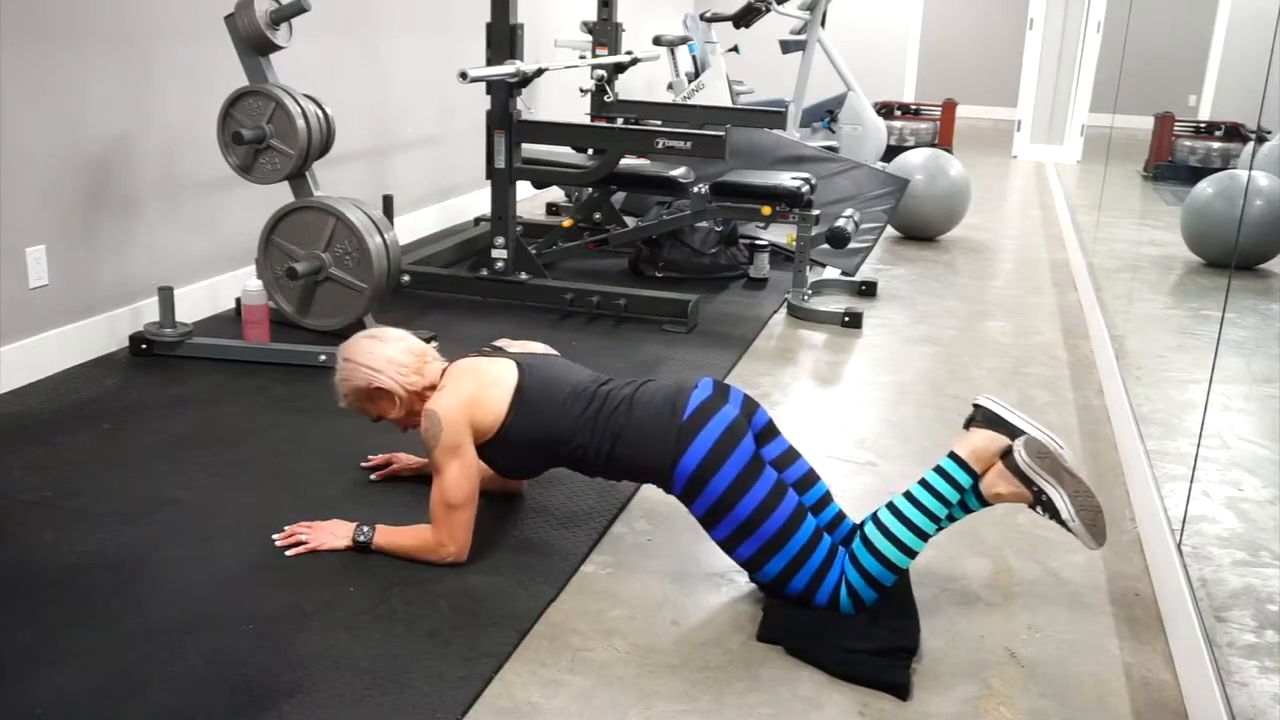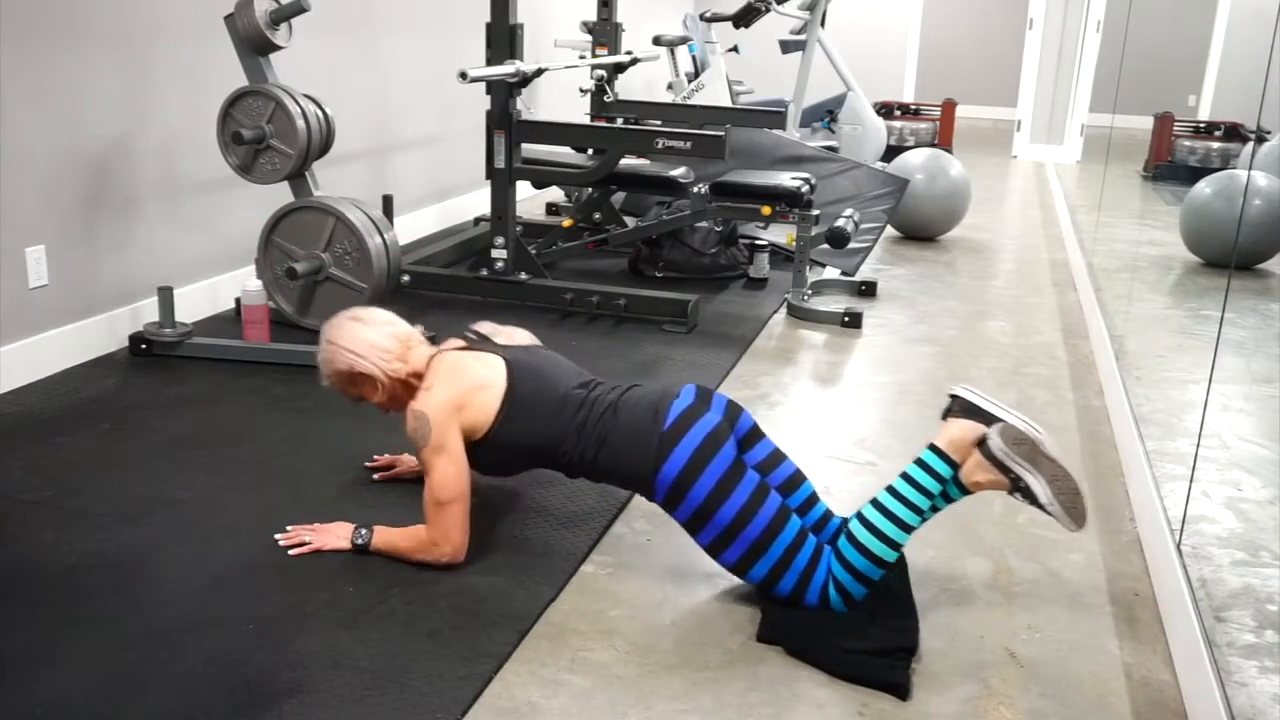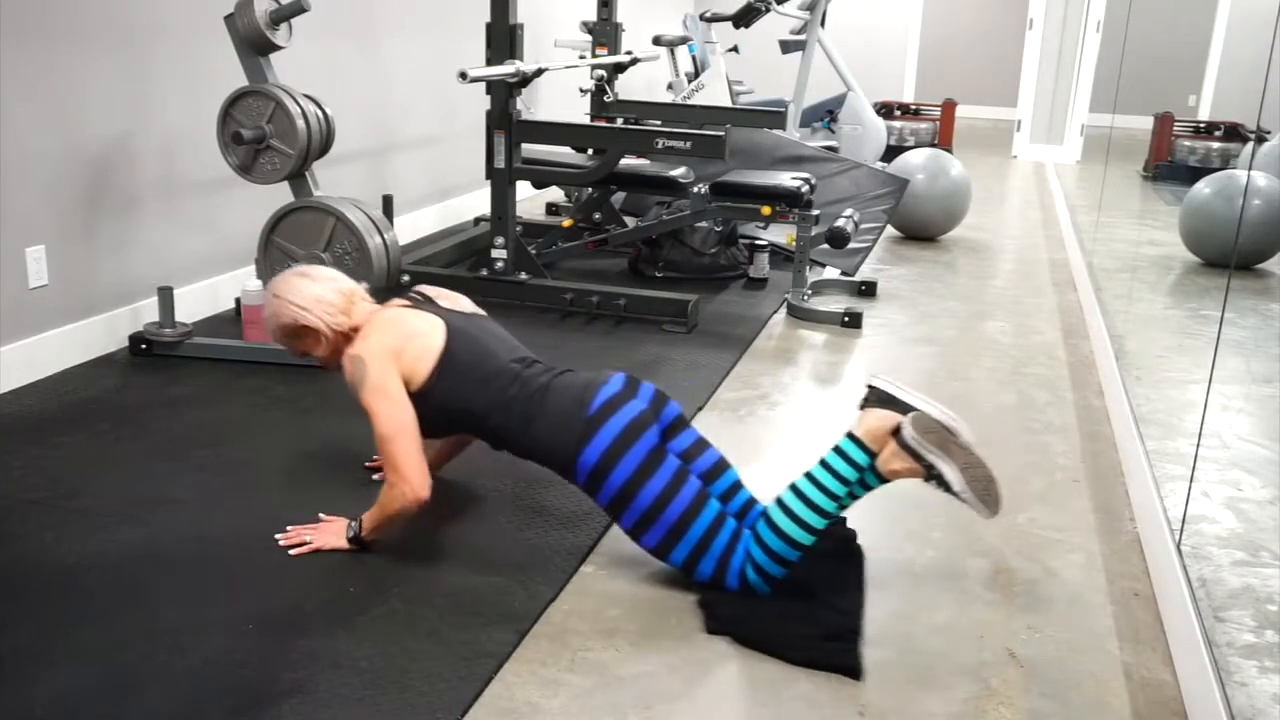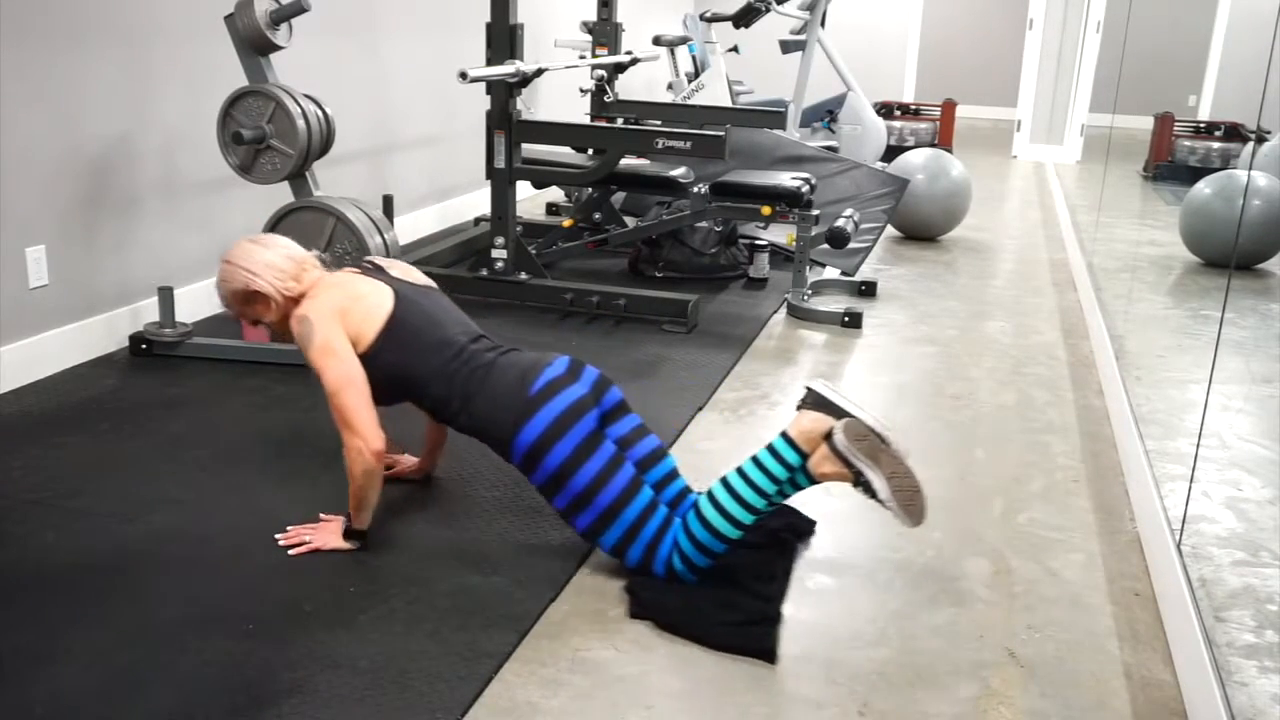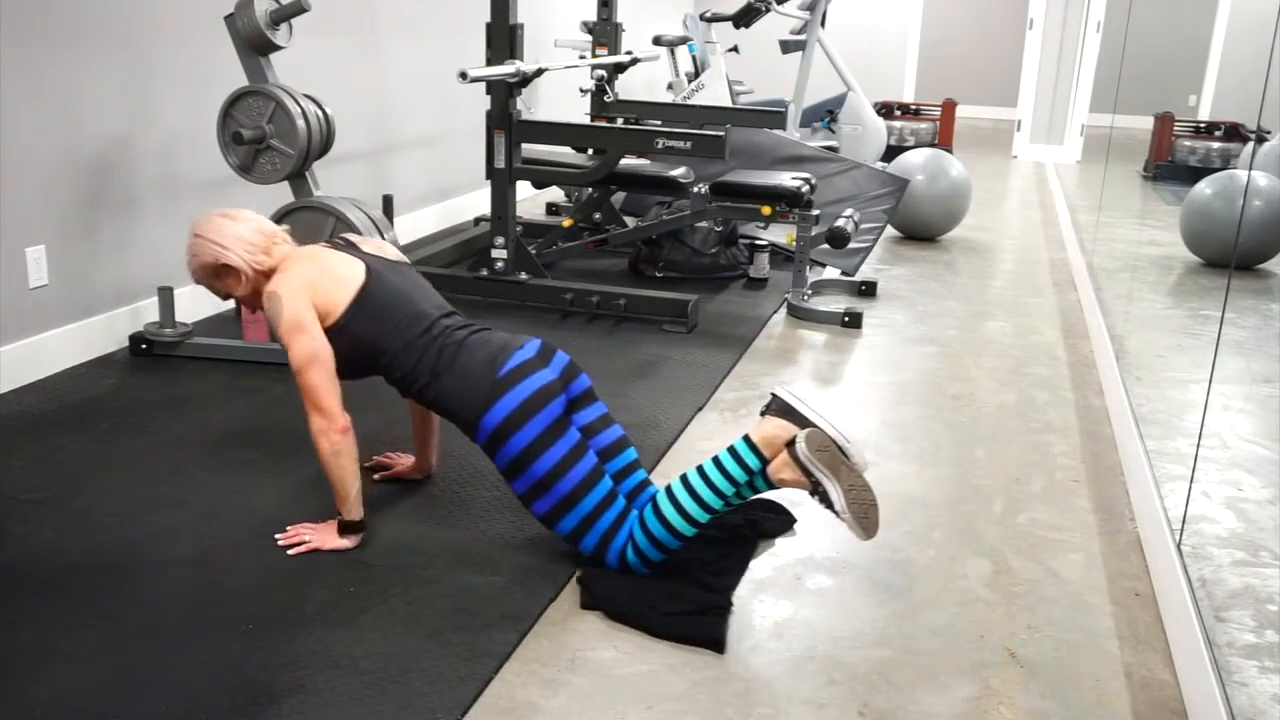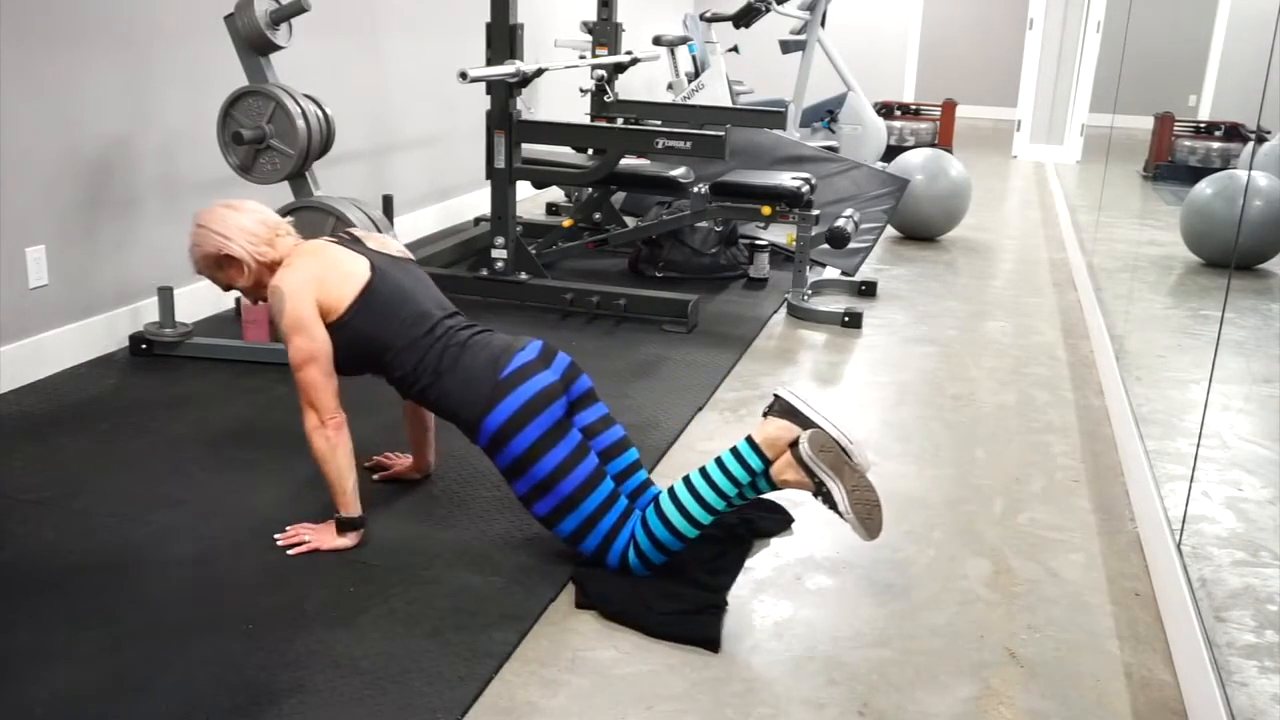
dt=0.4s
person 1, frame 1
left shoulder: (444, 410)
right shoulder: (494, 358)
left elbow: (450, 544)
right elbow: (517, 464)
left wrist: (359, 533)
right wrist: (432, 465)
left hip: (698, 451)
right hip: (717, 409)
left knee: (841, 587)
right knee: (843, 552)
left ankle: (982, 462)
right ankle: (985, 454)
person 1, frame 2
left shoulder: (429, 405)
right shoulder: (484, 334)
left elbow: (446, 546)
left wrist: (358, 536)
right wrist: (434, 464)
left hip: (678, 457)
right hip: (698, 413)
left knee: (827, 582)
right knee: (832, 543)
left ankle: (960, 454)
right ankle: (963, 442)
person 1, frame 3
left shoulder: (366, 354)
right shoulder: (425, 297)
left elbow: (408, 492)
left wrist: (357, 533)
right wrist: (429, 458)
left hip: (604, 442)
right hip: (628, 400)
left knee: (749, 566)
right knee: (758, 533)
left ankle: (879, 443)
right ankle: (881, 429)
person 1, frame 4
left shoulder: (314, 314)
right shoulder: (381, 268)
left elbow: (366, 445)
left wrist: (353, 529)
right wrist: (427, 461)
left hip: (544, 423)
right hip: (573, 382)
left knee: (678, 554)
right knee: (690, 520)
left ankle: (809, 444)
right ankle: (815, 432)
person 1, frame 5
left shoulder: (288, 290)
right shoulder: (354, 245)
left elbow: (331, 422)
left wrist: (348, 525)
right wrist: (424, 461)
left hip: (510, 405)
right hip: (542, 364)
left knee: (634, 546)
right knee: (645, 511)
left ankle: (772, 449)
right ankle: (778, 438)
person 1, frame 6
left shoulder: (291, 285)
right shoulder: (359, 240)
left elbow: (325, 419)
left wrist: (346, 524)
right wrist: (422, 461)
left hip: (511, 409)
right hip: (543, 366)
left knee: (634, 549)
right knee: (646, 511)
left ankle: (775, 449)
right ankle: (781, 438)
